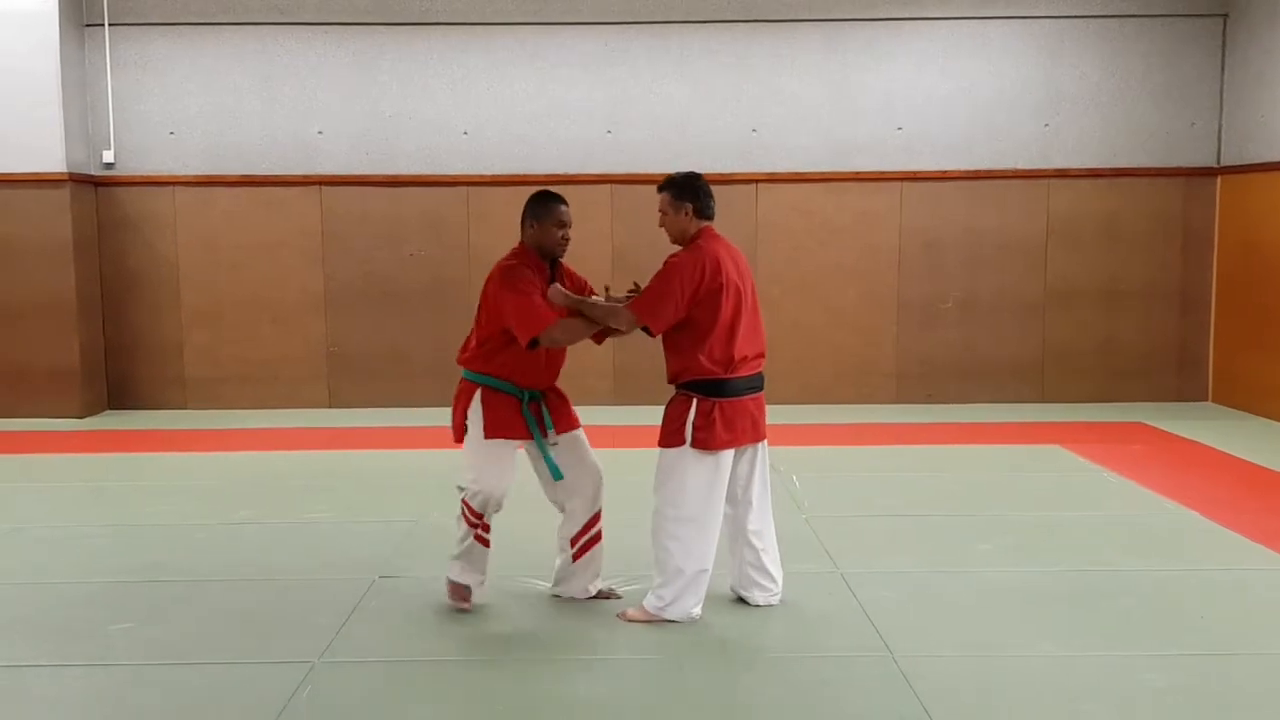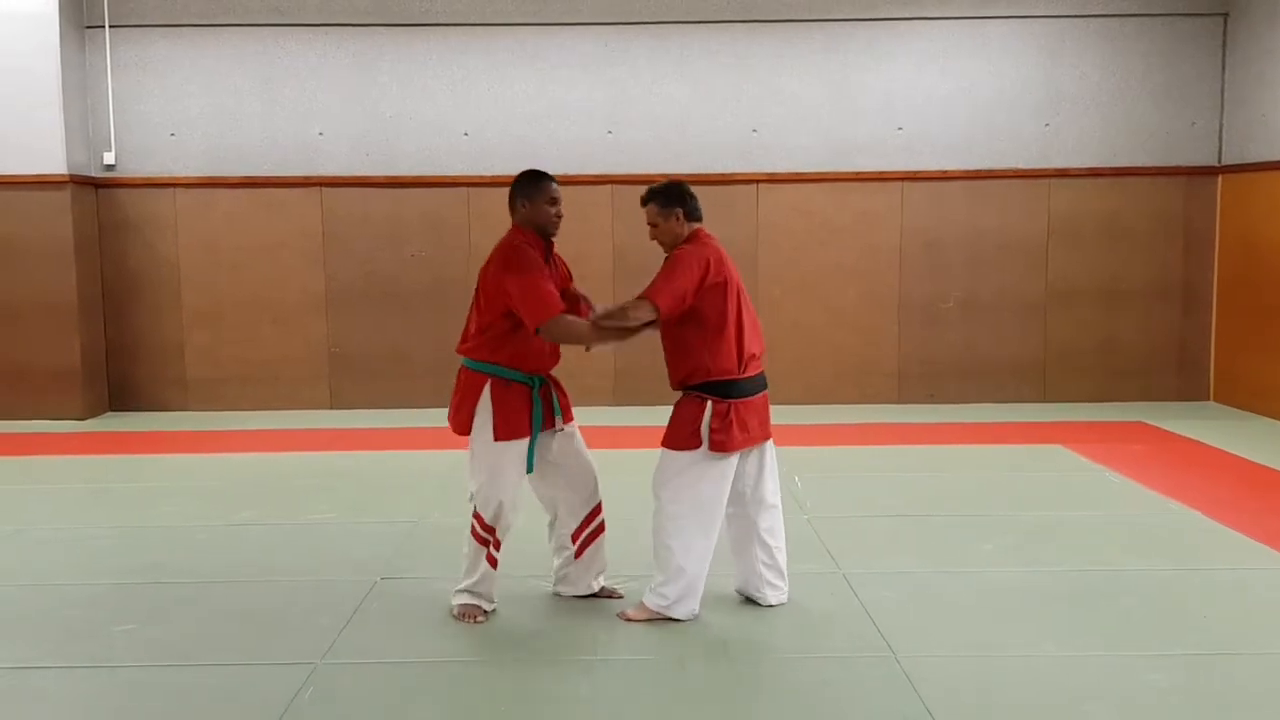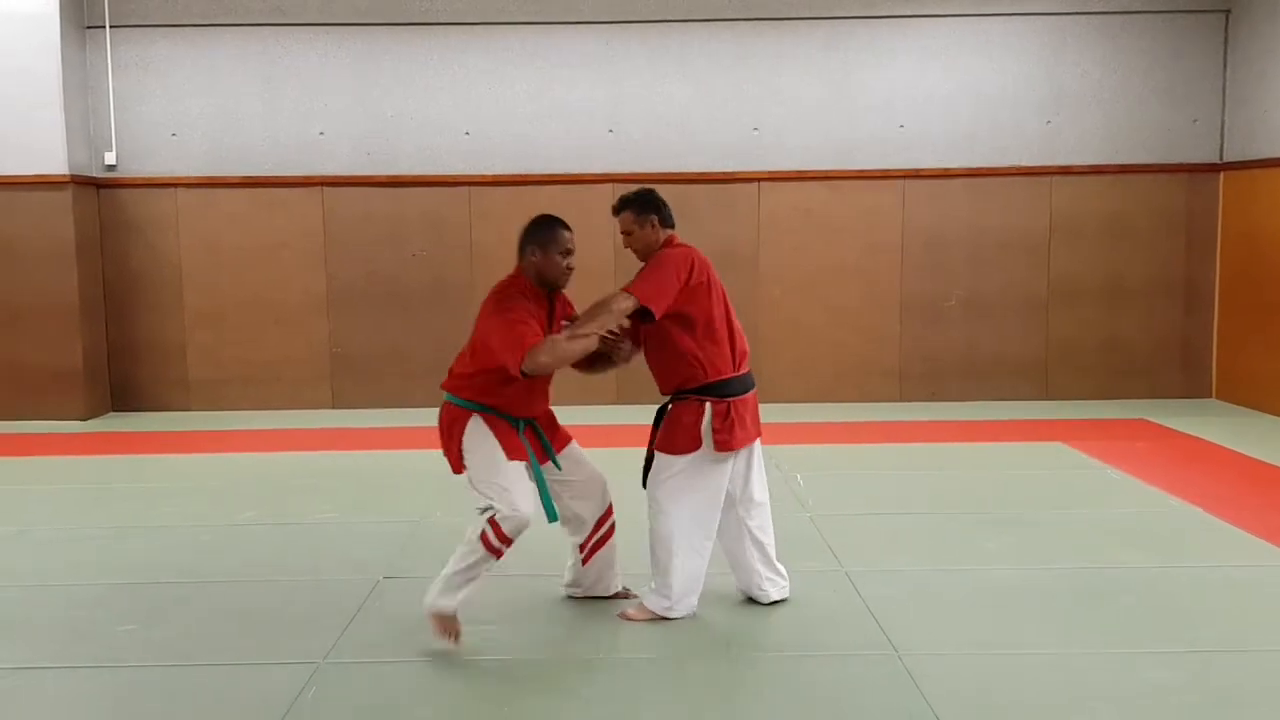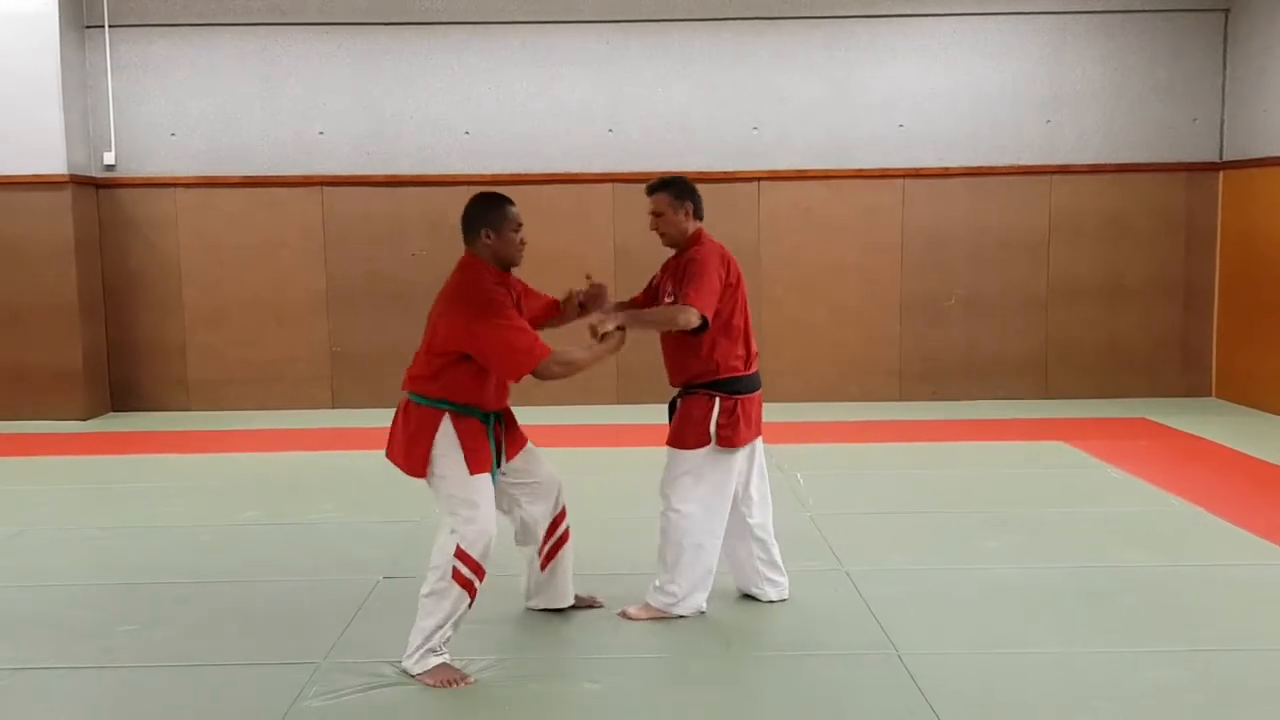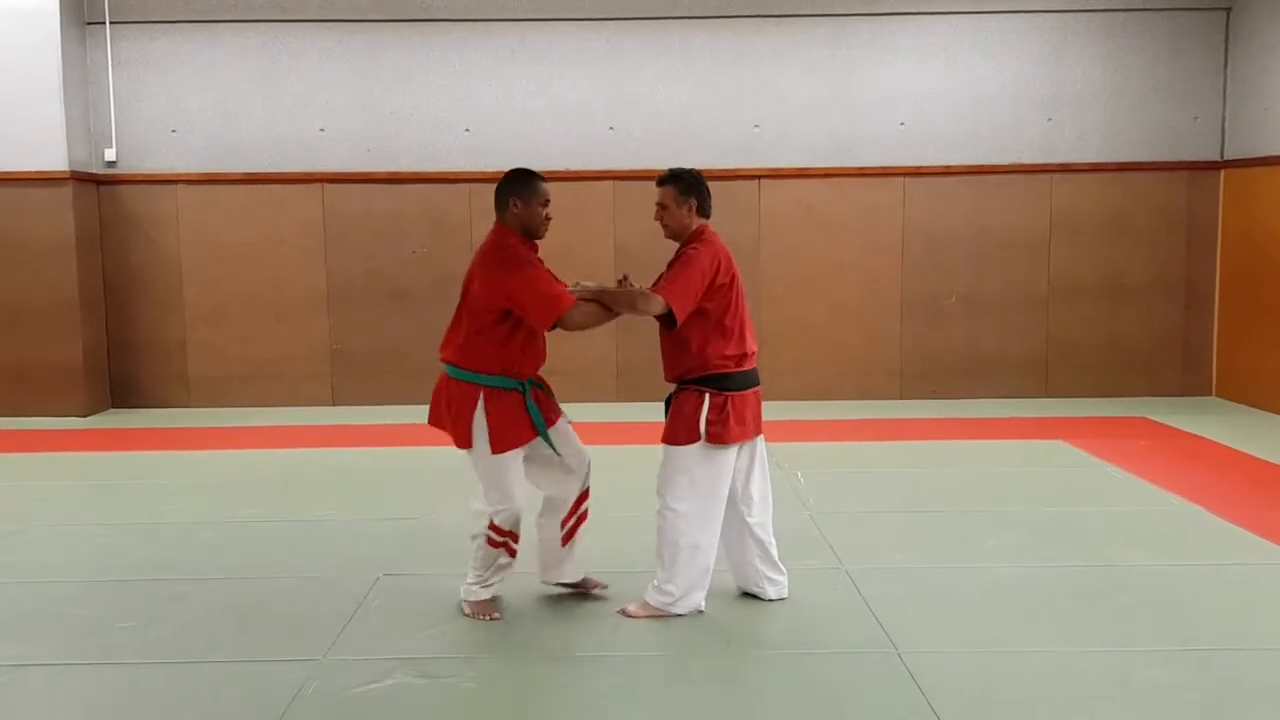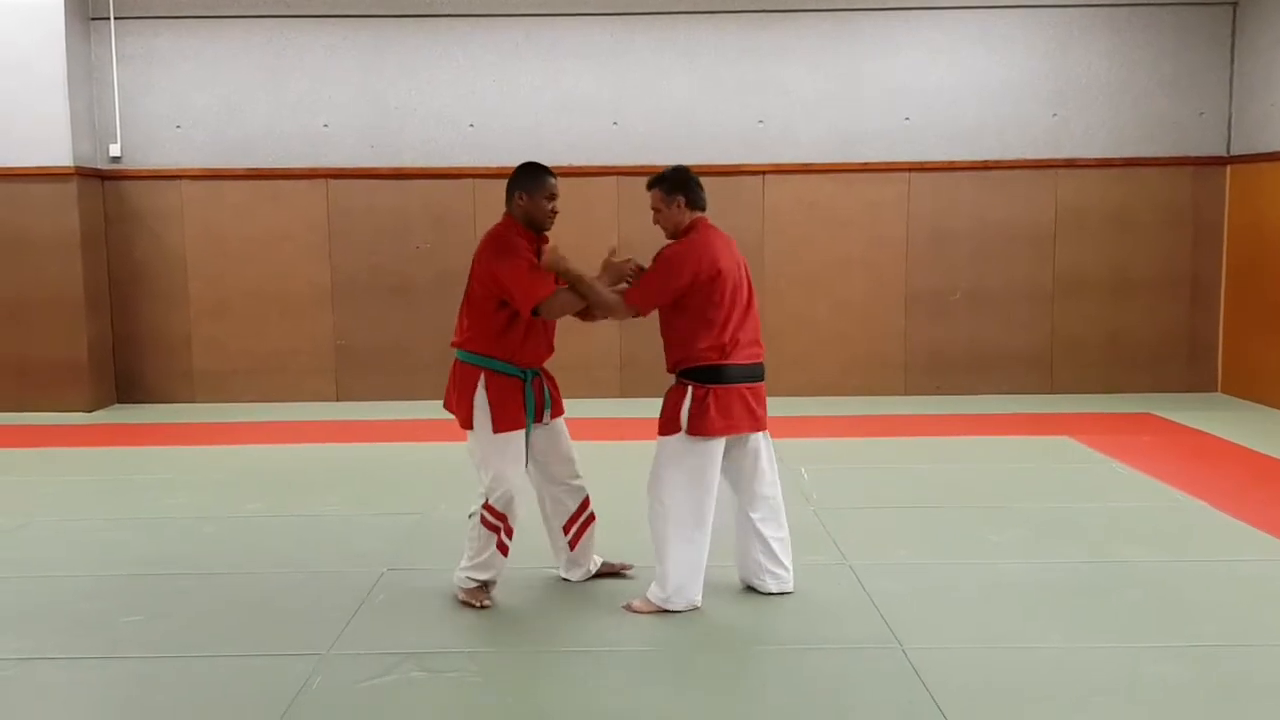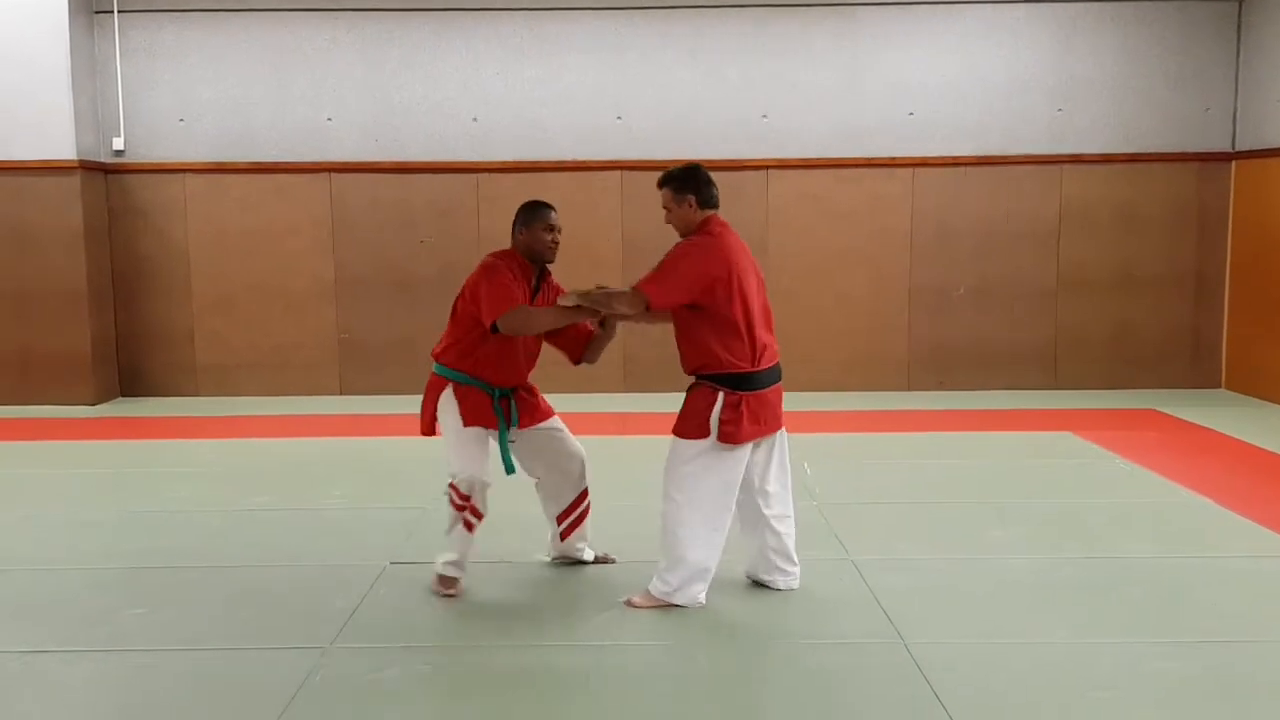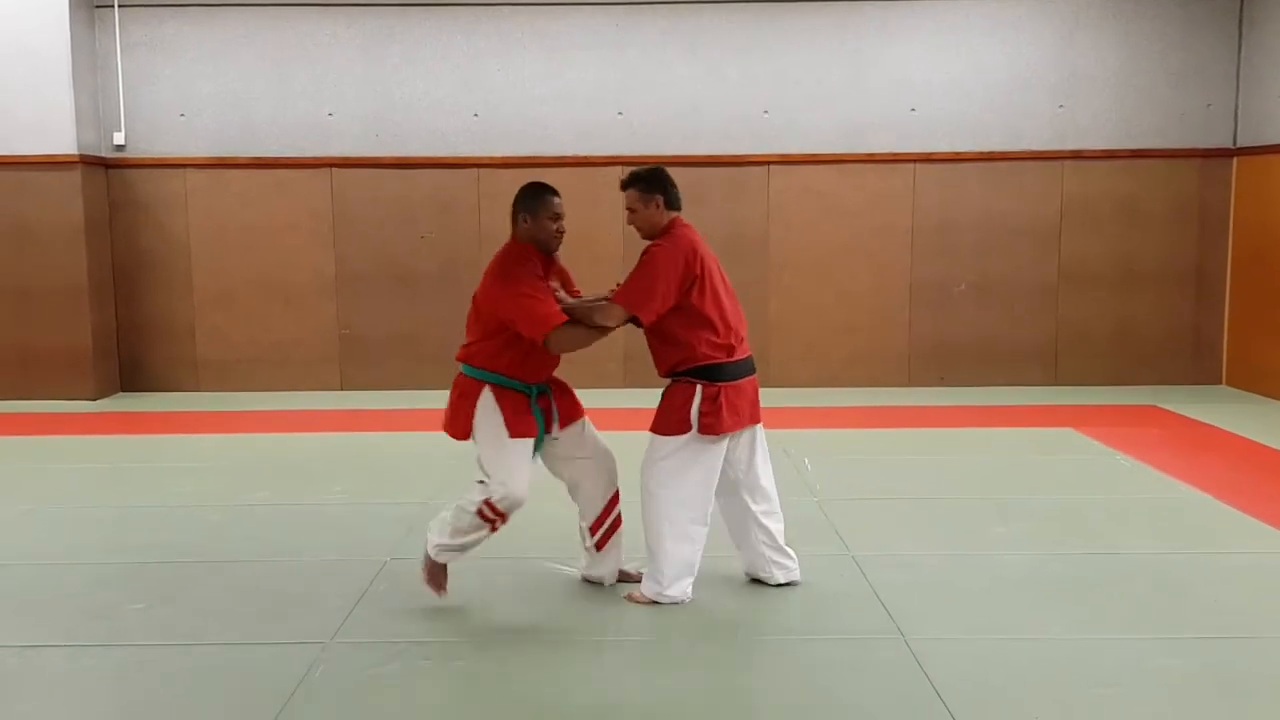
dt=0.4s
person 1, frame 1
left shoulder: (690, 261)
right shoulder: (730, 255)
left elbow: (628, 320)
left wrist: (569, 299)
right wrist: (645, 299)
left hip: (707, 403)
right hip: (745, 396)
left knee: (684, 506)
right knee: (747, 500)
left ankle: (672, 602)
right ankle: (761, 585)
person 1, frame 2
left shoulder: (690, 257)
right shoulder: (708, 256)
left elbow: (641, 313)
right elbow: (682, 322)
left wrist: (593, 321)
right wrist: (621, 323)
left hip: (715, 404)
right hip: (746, 396)
left knee: (679, 500)
right knee: (755, 499)
left ankle: (670, 599)
right ankle: (767, 584)
person 1, frame 3
left shoulder: (673, 261)
right shoulder: (672, 266)
left elbow: (622, 305)
right elbow: (641, 331)
left wrist: (565, 333)
left hip: (708, 406)
right hip: (730, 398)
left knee: (674, 501)
right knee: (743, 498)
left ankle: (669, 600)
right ankle: (767, 583)
person 1, frame 4
left shoulder: (707, 258)
right shoulder: (676, 264)
left elbow: (687, 316)
right elbow: (647, 312)
left wrist: (618, 316)
right wrist: (606, 306)
left hip: (717, 401)
right hip: (728, 398)
left knee: (688, 499)
right knee: (743, 499)
left ankle: (675, 598)
right ankle: (767, 583)
person 1, frame 5
left shoulder: (702, 255)
right shoulder: (699, 253)
left elbow: (652, 304)
right elbow: (668, 309)
left wrist: (596, 292)
right wrist: (629, 295)
left hip: (711, 399)
right hip: (732, 394)
left knee: (685, 498)
right knee: (745, 496)
left ankle: (674, 596)
right ankle: (766, 581)
person 1, frame 6
left shoulder: (683, 253)
right shoulder: (720, 244)
left elbow: (619, 306)
left wrist: (568, 272)
right wrist: (650, 276)
left hip: (709, 390)
right hip: (747, 384)
left knee: (679, 492)
right knee: (756, 487)
left ankle: (677, 592)
right ankle: (772, 574)
person 1, frame 7
left shoulder: (697, 250)
right shoulder: (728, 243)
left elbow: (632, 303)
right elbow: (684, 309)
left wrist: (578, 297)
right wrist: (629, 308)
left hip: (727, 393)
right hip: (760, 384)
left knee: (689, 488)
right knee: (764, 488)
left ankle: (676, 587)
right ankle: (777, 570)
person 1, frame 8
left shoulder: (669, 251)
right shoulder: (685, 243)
left elbow: (611, 316)
right elbow: (653, 308)
left wrist: (560, 301)
right wrist: (621, 298)
left hip: (705, 388)
right hip: (735, 378)
left knee: (666, 479)
right knee: (747, 482)
left ankle: (667, 584)
right ankle: (776, 566)
person 2, frame 1
left shoulder: (563, 276)
right shoulder: (511, 275)
left elbow: (603, 325)
right elbow: (550, 336)
left hip: (541, 399)
right hip: (493, 397)
left knee: (584, 484)
right knee: (486, 490)
left ankle: (577, 580)
right ankle: (464, 571)
person 2, frame 2
left shoulder: (548, 260)
right shoulder: (516, 259)
left elbow: (584, 321)
right elbow: (557, 328)
right wrist: (617, 330)
left hip: (537, 389)
right hip: (495, 390)
left knee: (574, 483)
right knee: (495, 497)
left ankle: (579, 580)
right ankle: (471, 594)
person 2, frame 3
left shoulder: (555, 300)
right shoulder: (508, 303)
left elbow: (587, 362)
right elbow: (536, 361)
left wrist: (615, 349)
right wrist: (595, 337)
left hip: (530, 417)
right hip: (481, 420)
left knee: (590, 489)
right knee: (514, 508)
left ankle: (591, 581)
right ankle: (443, 599)
person 2, frame 4
left shoulder: (498, 281)
right shoulder: (474, 296)
left elbow: (547, 314)
right elbow: (545, 365)
left wrist: (577, 304)
right wrist: (606, 349)
left hip: (483, 419)
right hip: (445, 427)
left knee: (541, 491)
right knee: (470, 534)
left ankle: (551, 594)
right ankle: (424, 654)
person 2, frame 5
left shoulder: (519, 253)
right shoulder: (504, 258)
left elbow: (566, 306)
right elbow: (571, 317)
left hip: (518, 391)
right hip: (482, 398)
left knee: (570, 467)
right knee: (506, 502)
left ankle: (562, 570)
right ankle: (479, 591)
person 2, frame 6
left shoulder: (537, 247)
right shoulder: (503, 245)
left elbow: (584, 309)
right elbow: (550, 306)
left wrist: (620, 284)
right wrist: (602, 279)
left hip: (528, 381)
right hip: (489, 382)
left knee: (561, 475)
right knee: (502, 484)
left ankle: (580, 564)
right ankle: (473, 579)
person 2, frame 7
left shoulder: (550, 286)
right shoulder: (496, 270)
left elbow: (586, 354)
right elbow: (513, 323)
left wrist: (607, 320)
right wrist: (576, 311)
left hip: (514, 394)
right hip: (463, 390)
left knee: (567, 462)
right knee: (471, 473)
left ankle: (572, 547)
right ankle: (450, 566)
person 2, frame 8
left shoulder: (549, 266)
right shoulder: (516, 271)
left elbow: (575, 319)
right elbow: (560, 339)
left hip: (540, 391)
right hip: (493, 392)
left knee: (599, 468)
right knee: (507, 490)
left ankle: (601, 564)
right ankle: (441, 544)
